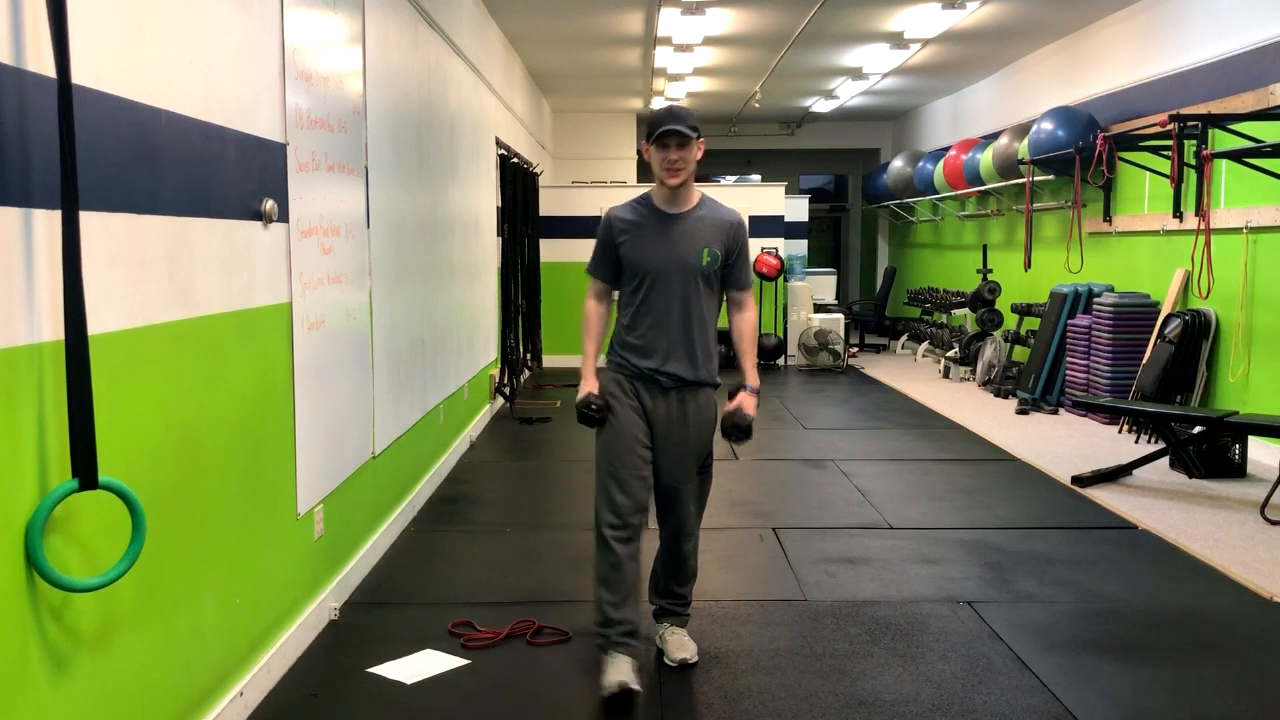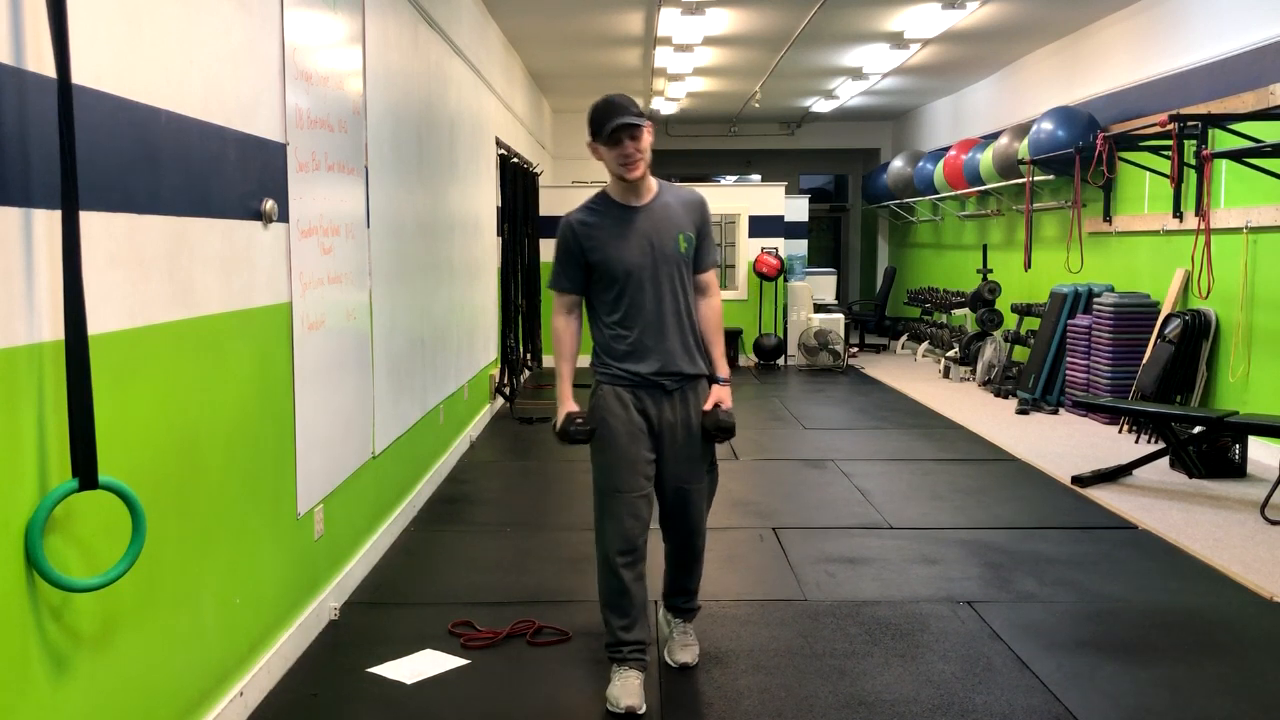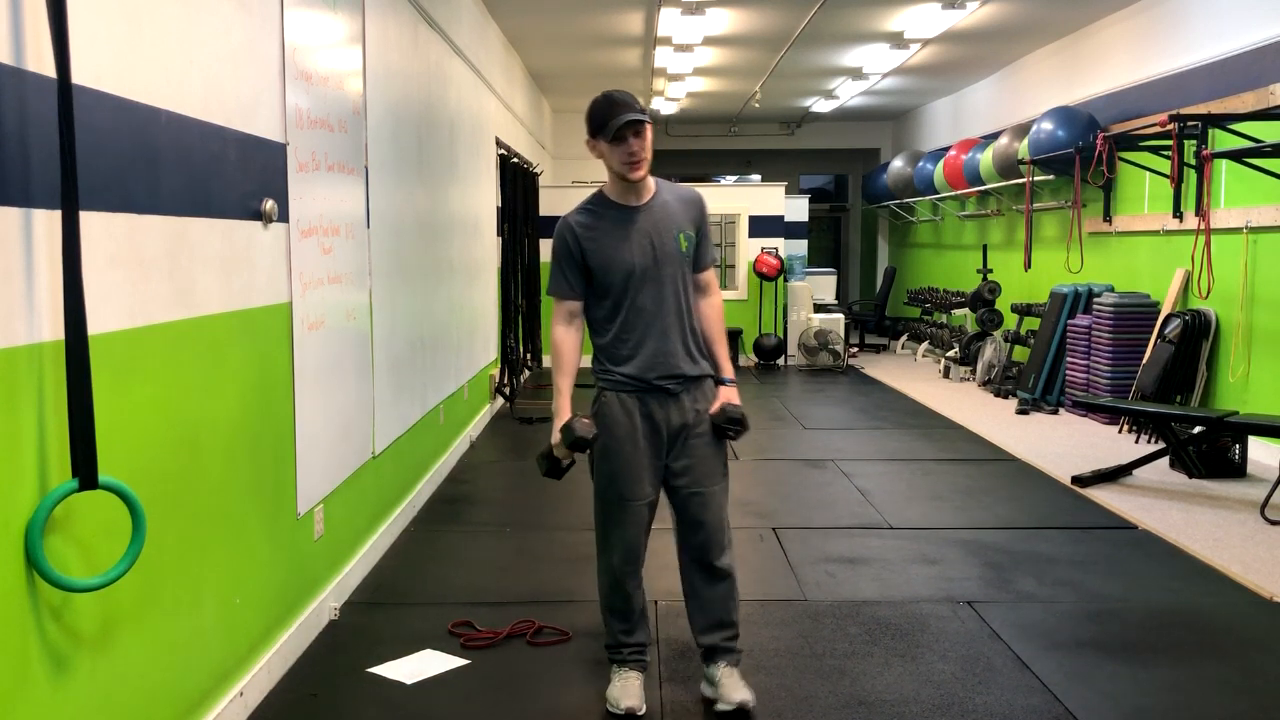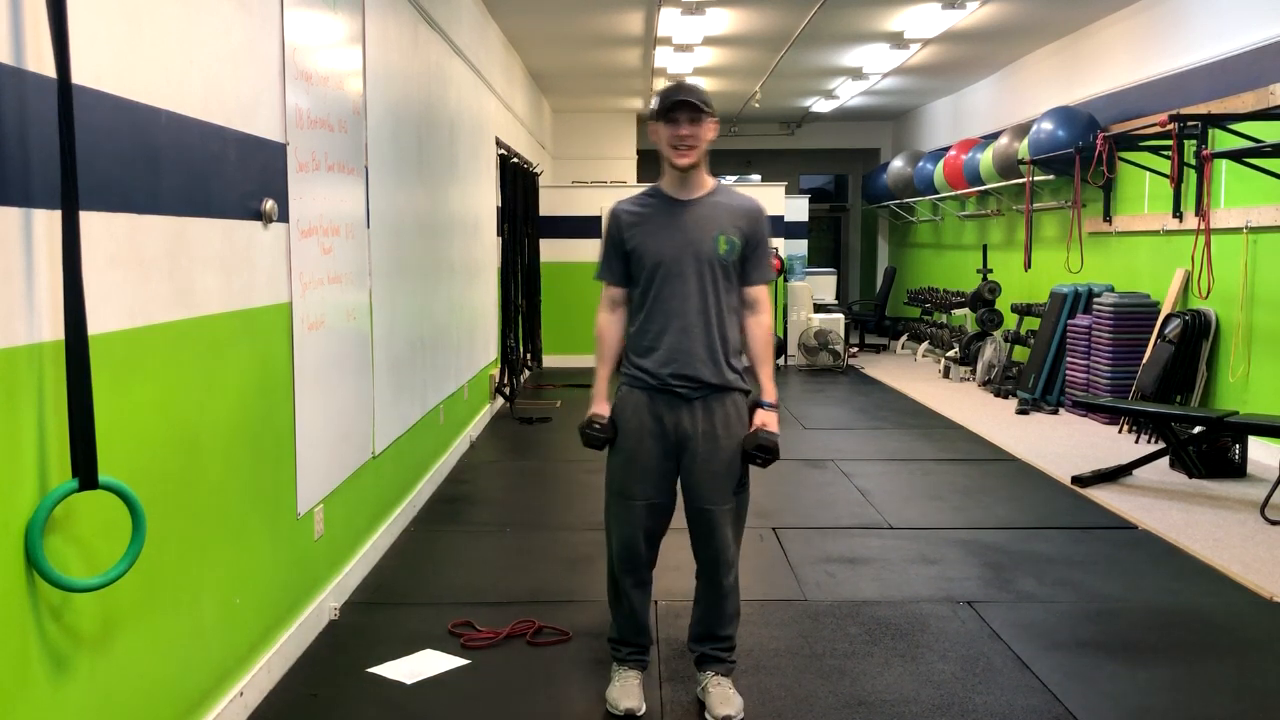
dt=0.5s
person 1, frame 1
left shoulder: (725, 225)
right shoulder: (620, 221)
left elbow: (741, 306)
right elbow: (599, 296)
left wrist: (749, 383)
right wrist: (589, 369)
left hip: (693, 391)
right hip: (627, 386)
left knee: (682, 518)
right knee: (620, 517)
left ankle: (671, 619)
right ankle: (619, 645)
person 1, frame 2
left shoulder: (689, 207)
right shoulder: (581, 226)
left elbow: (706, 294)
right elbow: (567, 311)
left wrist: (720, 377)
right wrist: (565, 394)
left hip: (687, 389)
right hip: (619, 394)
left knee: (687, 518)
right knee: (621, 533)
left ankle: (678, 614)
right ankle: (627, 657)
person 1, frame 3
left shoulder: (687, 206)
right shoulder: (577, 229)
left elbow: (706, 294)
right elbow: (567, 321)
left wrist: (725, 378)
right wrist: (561, 411)
left hip: (694, 394)
right hip: (623, 402)
left knee: (709, 534)
right knee: (622, 540)
left ankle: (720, 659)
right ankle: (627, 660)
person 1, frame 4
left shoulder: (744, 214)
right shoulder: (627, 216)
left elbow: (756, 310)
right elbow: (613, 309)
left wrist: (767, 399)
right wrist: (601, 394)
left hip: (720, 403)
right hip: (643, 401)
left knee: (718, 546)
right knee: (632, 541)
left ankle: (714, 666)
right ankle: (629, 661)
